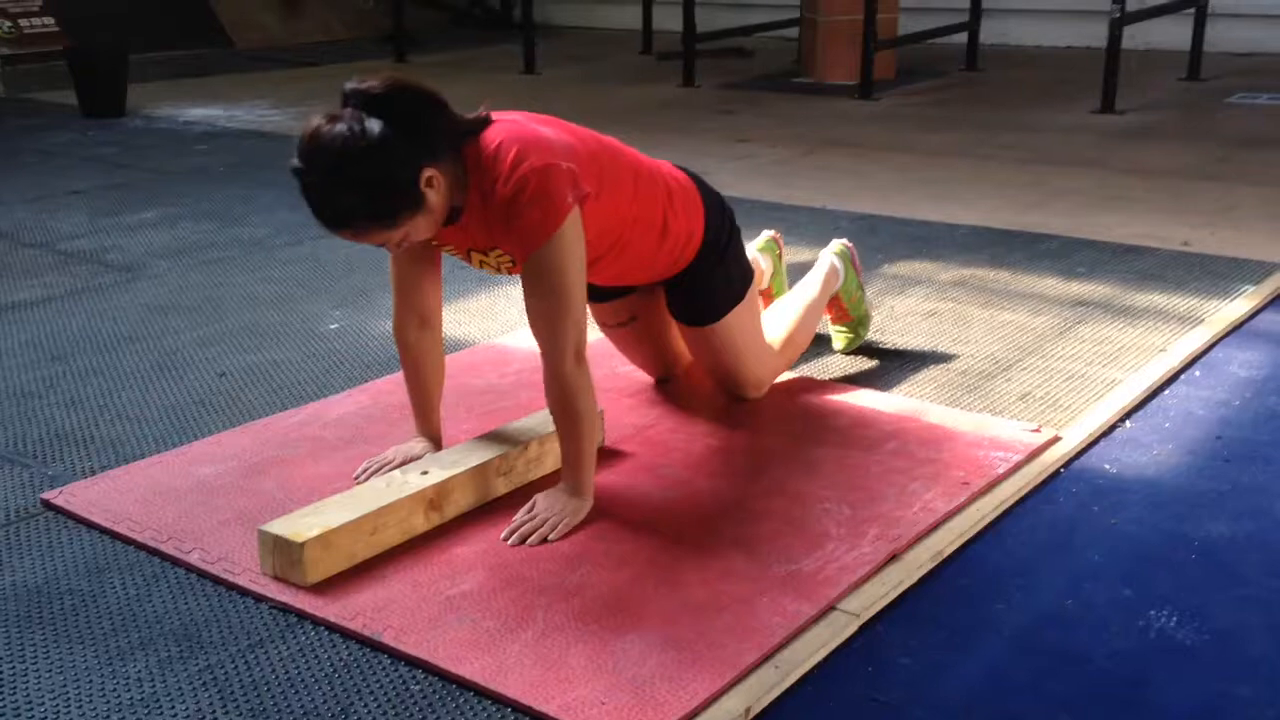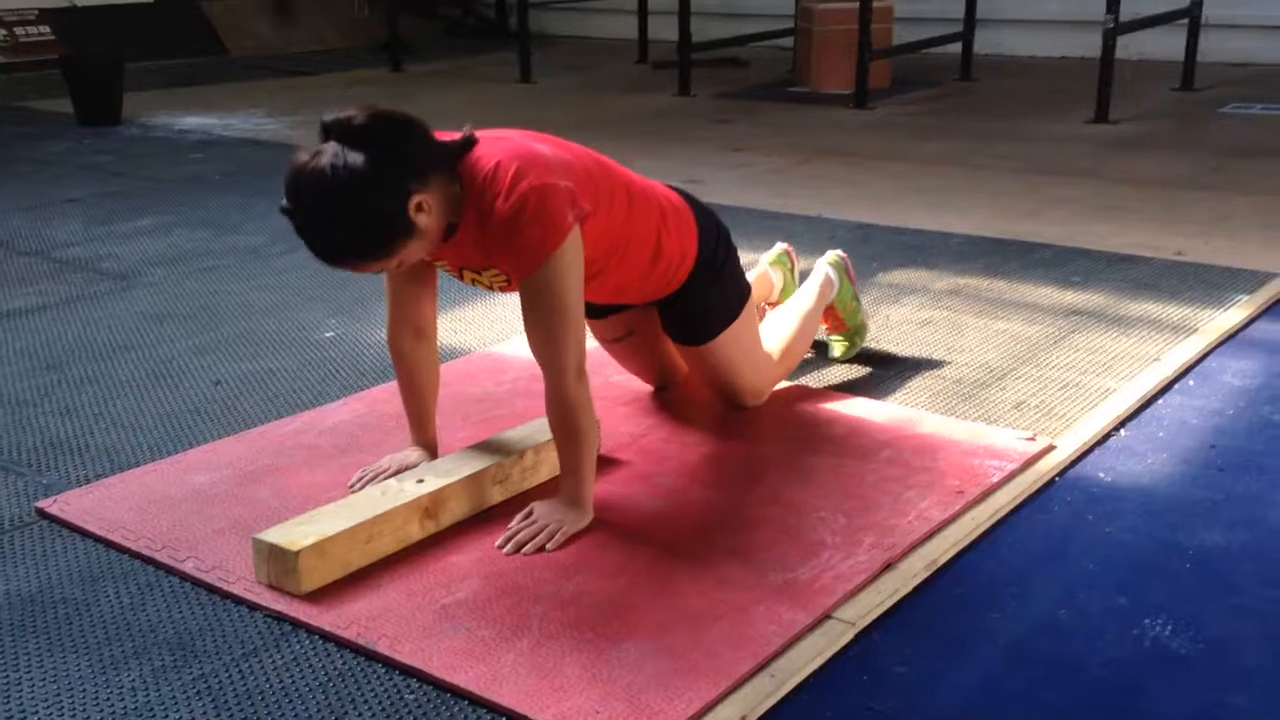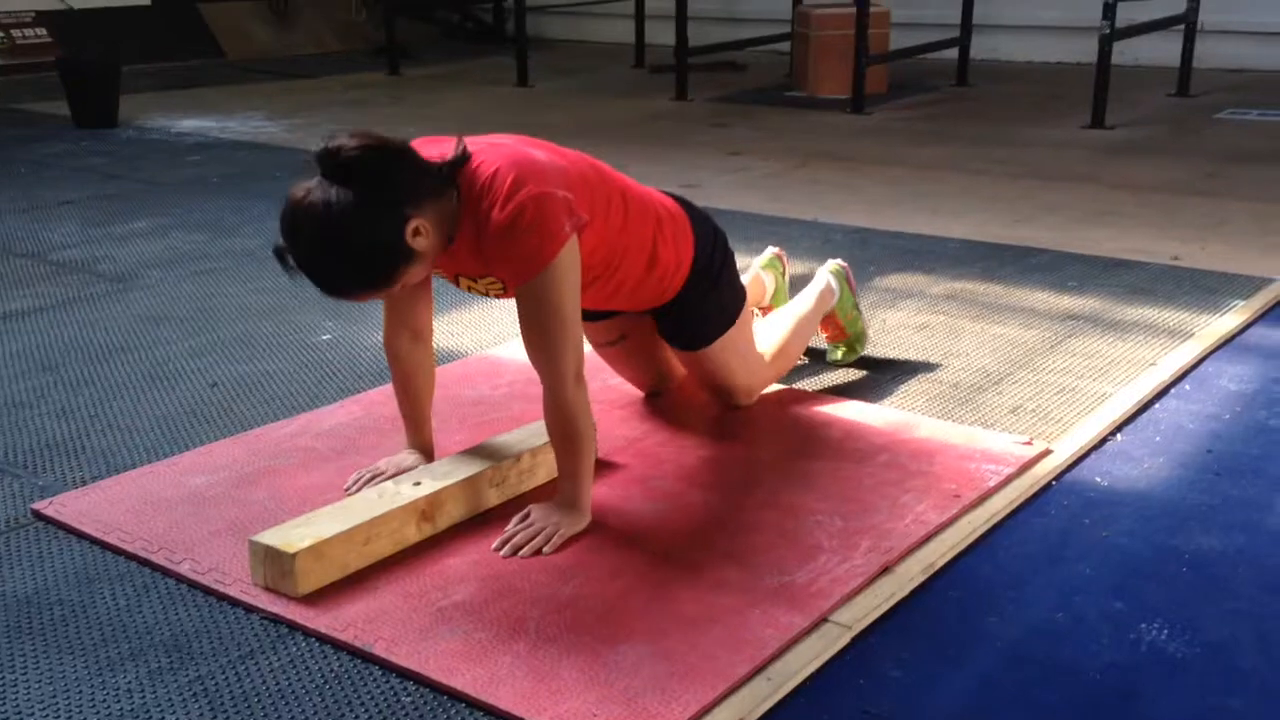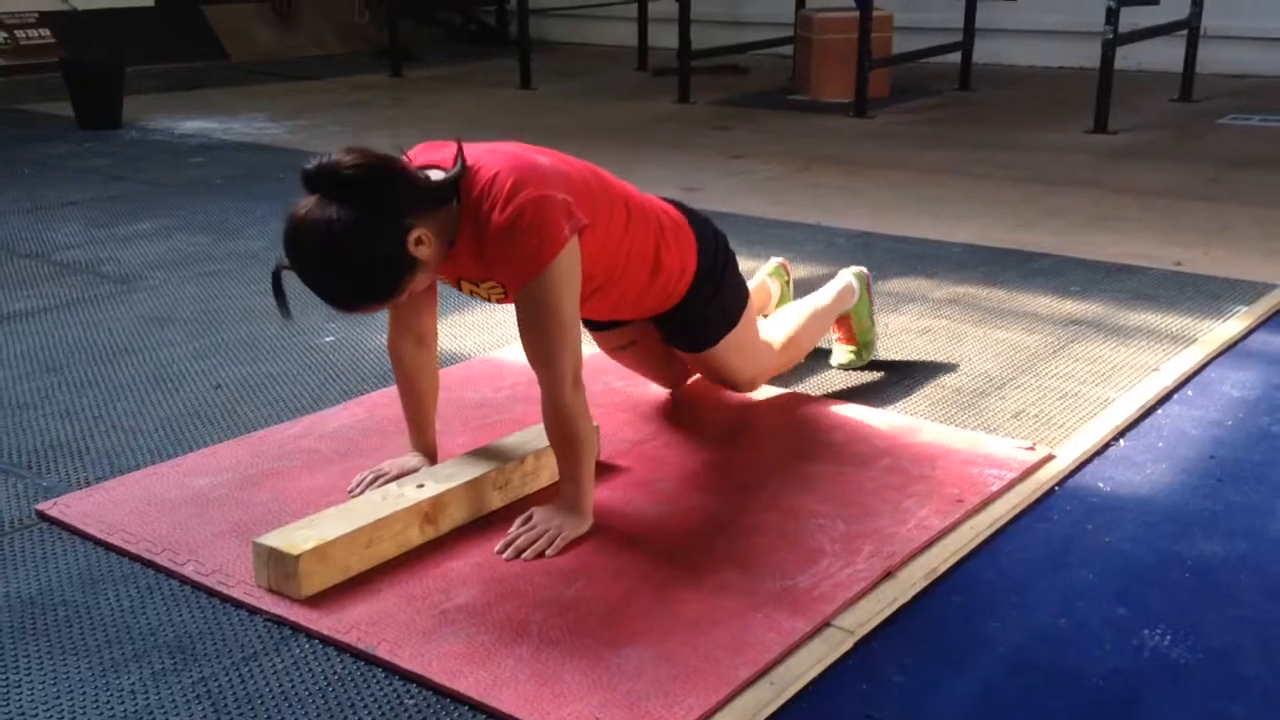
dt=0.2s
person 1, frame 1
left shoulder: (526, 183)
right shoulder: (412, 174)
left elbow: (564, 354)
right elbow: (415, 321)
left wrist: (576, 489)
right wrist: (426, 436)
left hip: (686, 231)
right hip: (613, 243)
left knee: (749, 380)
right knee: (669, 368)
left ankle: (832, 272)
right ankle: (757, 262)
person 1, frame 2
left shoulder: (523, 202)
right shoulder: (407, 186)
left elbow: (564, 370)
right elbow: (409, 333)
left wrist: (576, 498)
right wrist: (422, 444)
left hip: (681, 251)
right hip: (611, 259)
left knee: (747, 387)
right knee: (668, 378)
left ankle: (827, 281)
right ankle: (770, 275)
person 1, frame 3
left shoulder: (520, 211)
right shoulder: (401, 197)
left elbow: (562, 377)
right elbow: (406, 337)
left wrist: (573, 502)
right wrist: (418, 448)
left hip: (676, 257)
right hip: (606, 263)
left knee: (741, 385)
right knee: (661, 381)
left ankle: (826, 289)
right ankle: (762, 281)
person 1, frame 4
left shoulder: (522, 215)
right shoulder: (403, 201)
left elbow: (561, 379)
right elbow: (410, 340)
left wrist: (575, 505)
right wrist: (422, 450)
left hip: (681, 263)
right hip: (613, 270)
left knee: (747, 371)
right knee: (675, 376)
left ankle: (844, 291)
right ankle: (766, 286)
